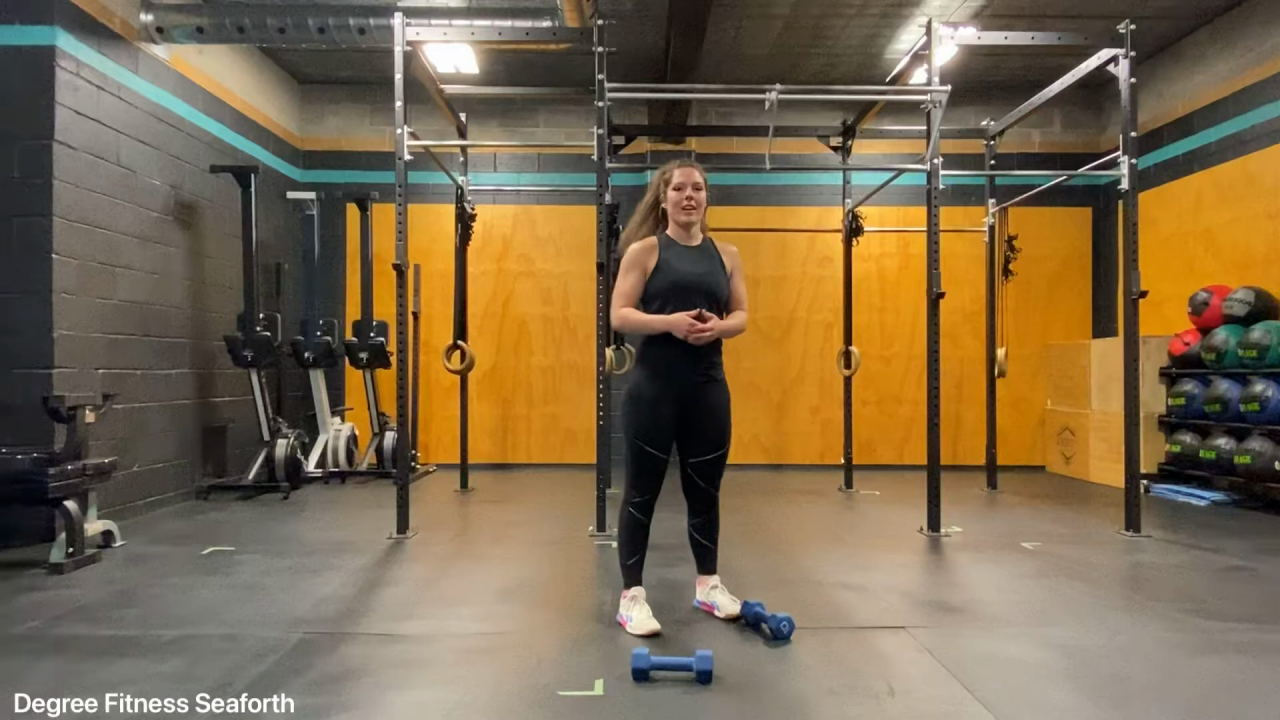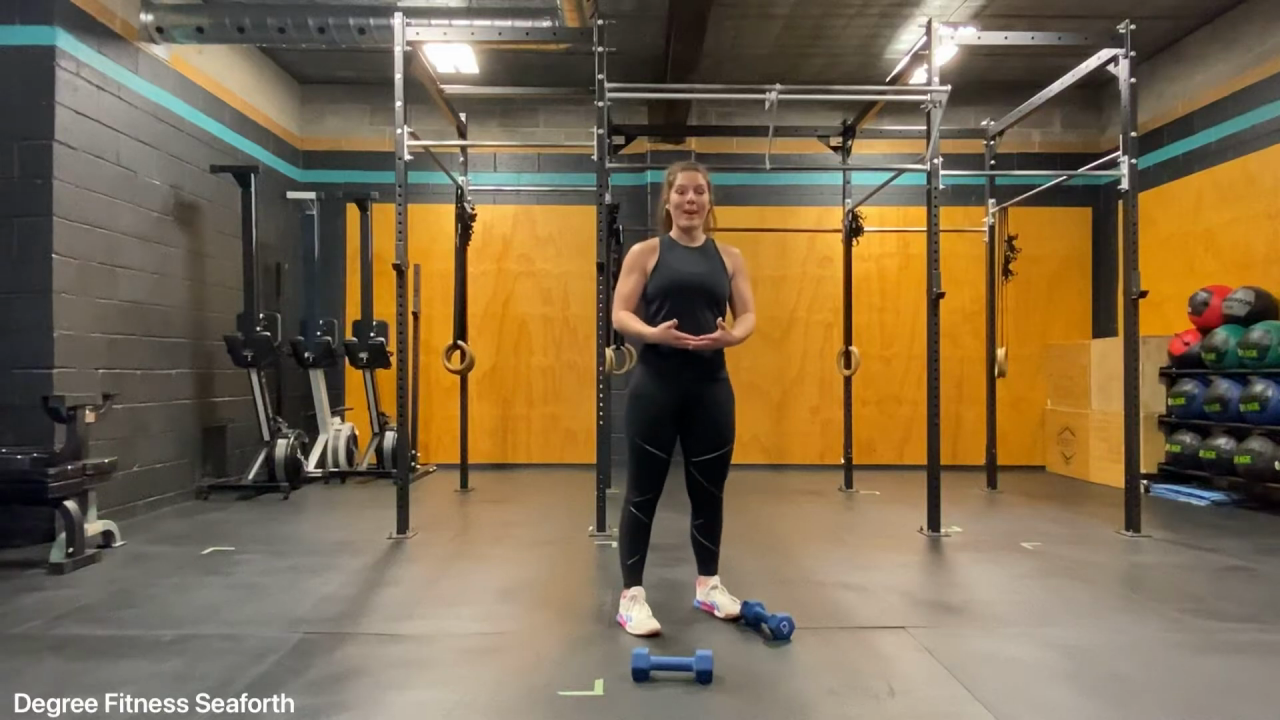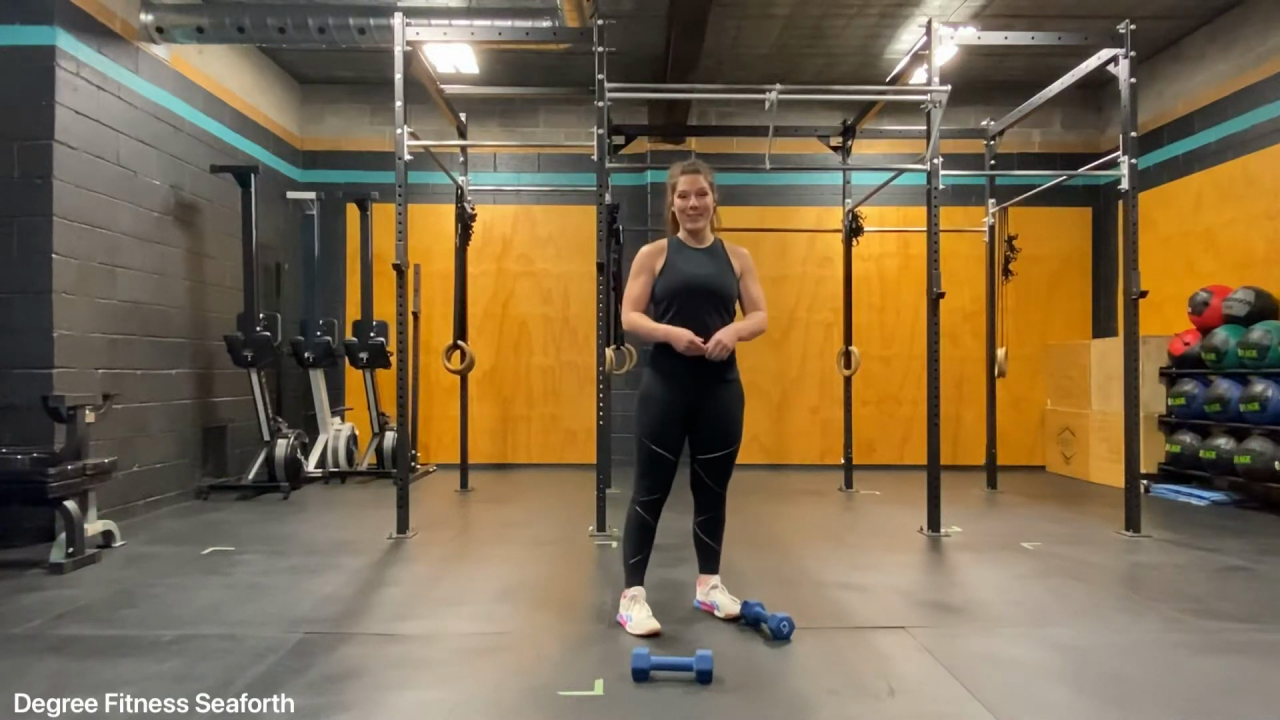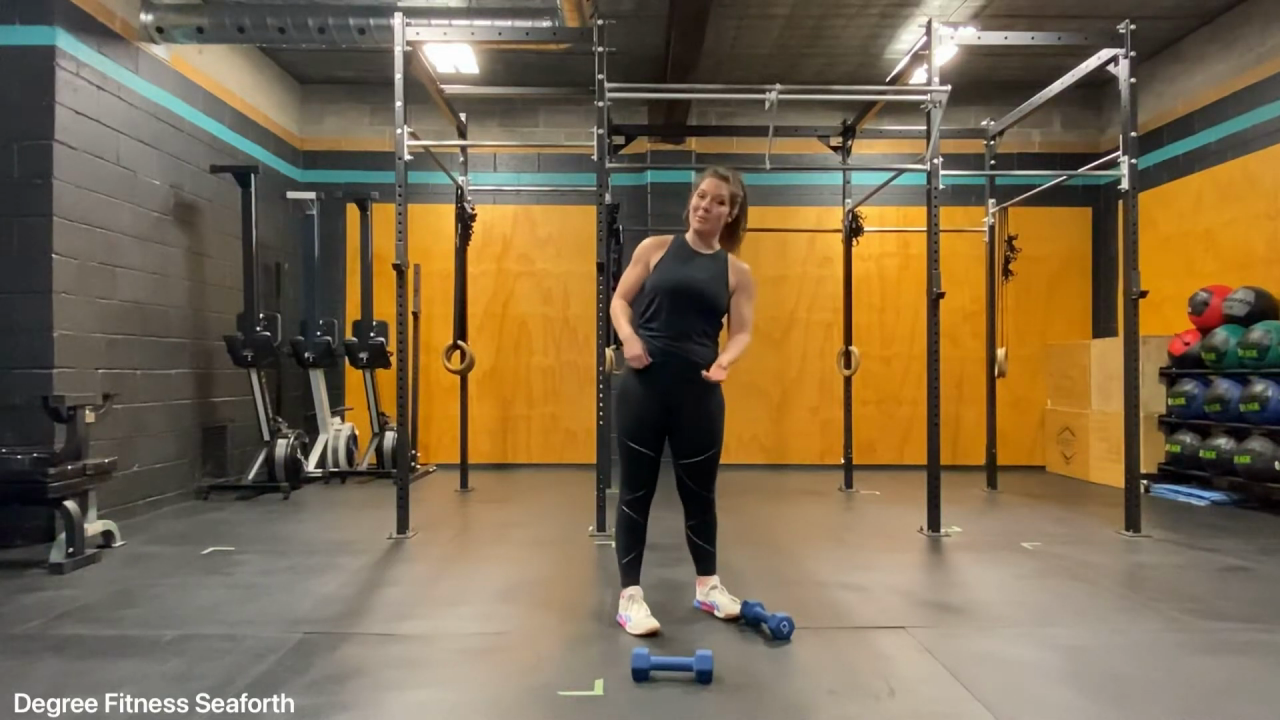
dt=1s
person 1, frame 1
left shoulder: (726, 254)
right shoulder: (644, 250)
left elbow: (742, 314)
right elbow: (619, 315)
left wrist: (720, 326)
right wrist: (669, 322)
left hip: (708, 386)
right hip: (654, 384)
left knee: (705, 489)
right knee: (643, 490)
left ankle: (707, 583)
right ankle: (631, 595)
person 1, frame 2
left shoulder: (728, 257)
right shoulder: (645, 253)
left elbow: (747, 316)
right elbow: (620, 314)
left wrist: (731, 336)
right wrist: (654, 333)
left hip: (711, 386)
right hip: (655, 384)
left knee: (709, 489)
right knee: (644, 490)
left ankle: (708, 584)
right ankle: (631, 596)
person 1, frame 3
left shoulder: (737, 257)
right shoulder: (653, 254)
left elbow: (760, 317)
right elbow: (630, 316)
left wrist: (734, 330)
right wrist: (669, 332)
left hip: (721, 387)
right hip: (665, 385)
left knee: (712, 489)
right knee: (650, 489)
left ankle: (708, 583)
right ankle: (632, 595)
person 1, frame 4
left shoulder: (737, 271)
right shoulder: (655, 248)
left elbow: (741, 332)
right elbow: (620, 300)
left wrist: (725, 361)
right wrist: (629, 337)
left hip: (698, 390)
right hip: (644, 384)
left knee: (699, 490)
right knee: (636, 489)
left ankle: (707, 584)
right ankle: (630, 595)
